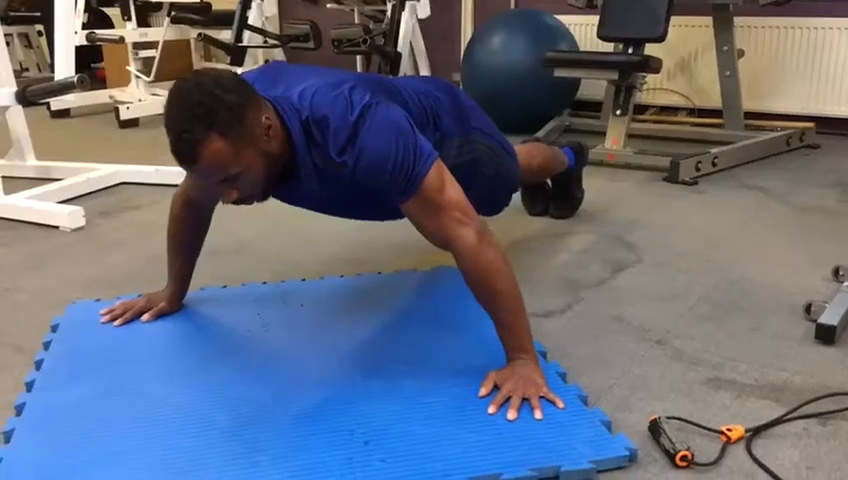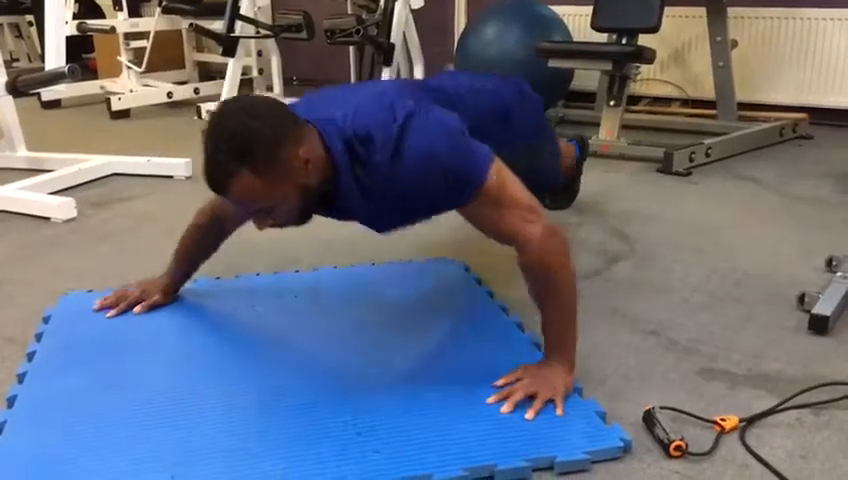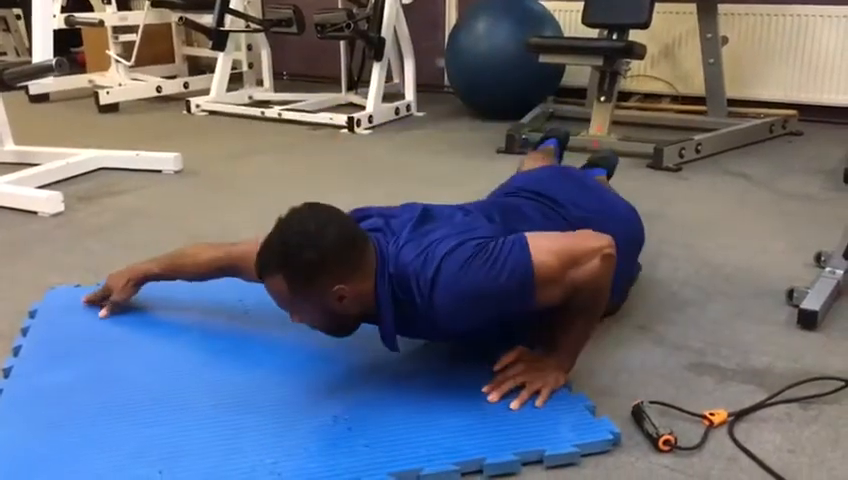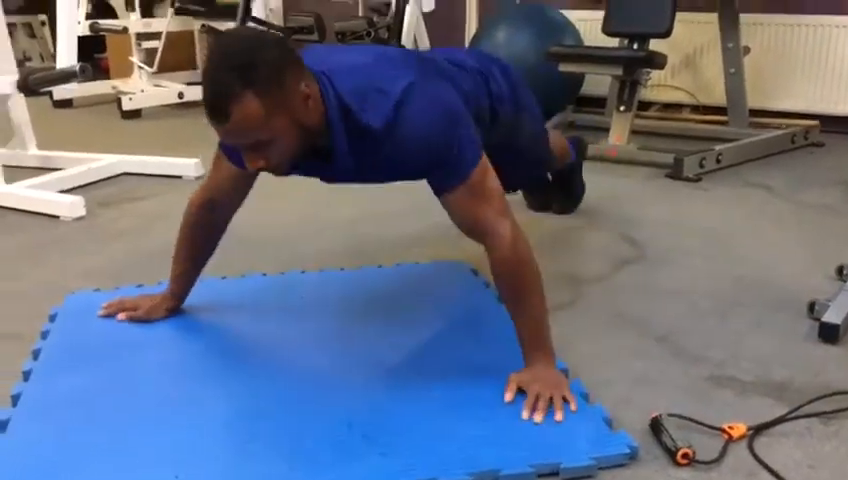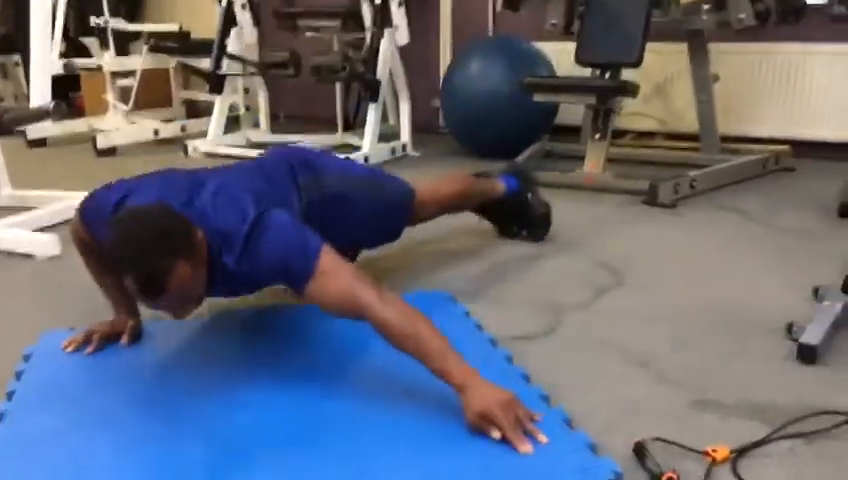
dt=1s
person 1, frame 1
left shoulder: (359, 133)
right shoulder: (224, 124)
left elbow: (467, 237)
right elbow: (191, 201)
left wrist: (522, 360)
right wrist: (174, 291)
left hip: (447, 131)
right hip: (402, 143)
left knee: (508, 174)
right knee: (510, 171)
left ankle: (565, 160)
right ankle: (551, 170)
person 1, frame 2
left shoulder: (411, 150)
right shoulder: (277, 157)
left elbow: (537, 233)
right elbow: (217, 214)
left wrist: (559, 363)
right wrist: (169, 282)
left hip: (502, 116)
right hip: (447, 105)
left knee: (549, 174)
left ankle: (571, 154)
person 1, frame 3
left shoulder: (451, 286)
right shoulder: (356, 239)
left elbow: (597, 254)
right elbow: (235, 253)
left wrist: (556, 360)
right wrist: (141, 272)
left hip: (599, 225)
right hip: (527, 205)
left ankle: (595, 171)
right ankle: (548, 148)
person 1, frame 4
left shoulder: (408, 116)
right shoulder: (257, 106)
left elbow: (499, 234)
right elbow: (212, 204)
left wrist: (540, 360)
right wrist: (171, 296)
left hip: (489, 97)
right hip: (435, 81)
left knee: (532, 167)
left ankle: (569, 156)
right ankle: (560, 156)
person 1, frame 5
left shoulder: (254, 240)
right shoulder: (112, 212)
left elbow: (371, 301)
right elbow: (83, 231)
left wrist: (472, 385)
right wrist: (124, 312)
left hip: (305, 185)
right hip: (262, 184)
left knee: (418, 203)
left ankle: (506, 188)
